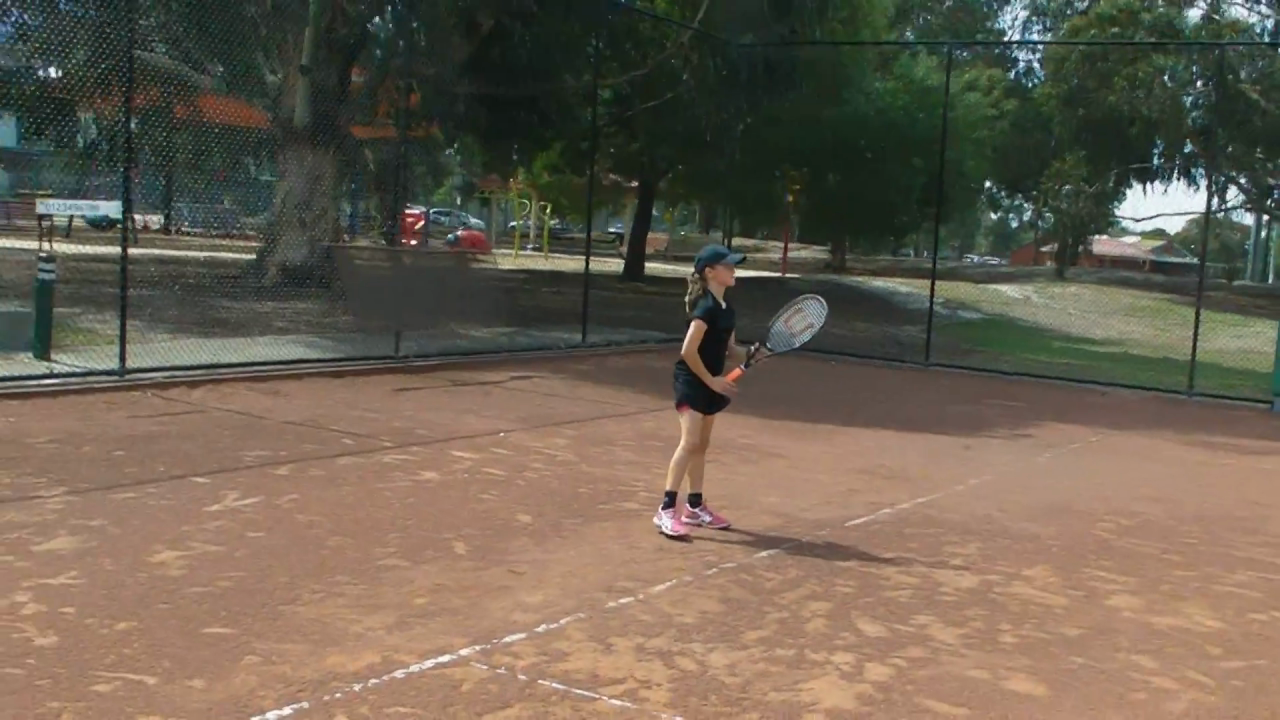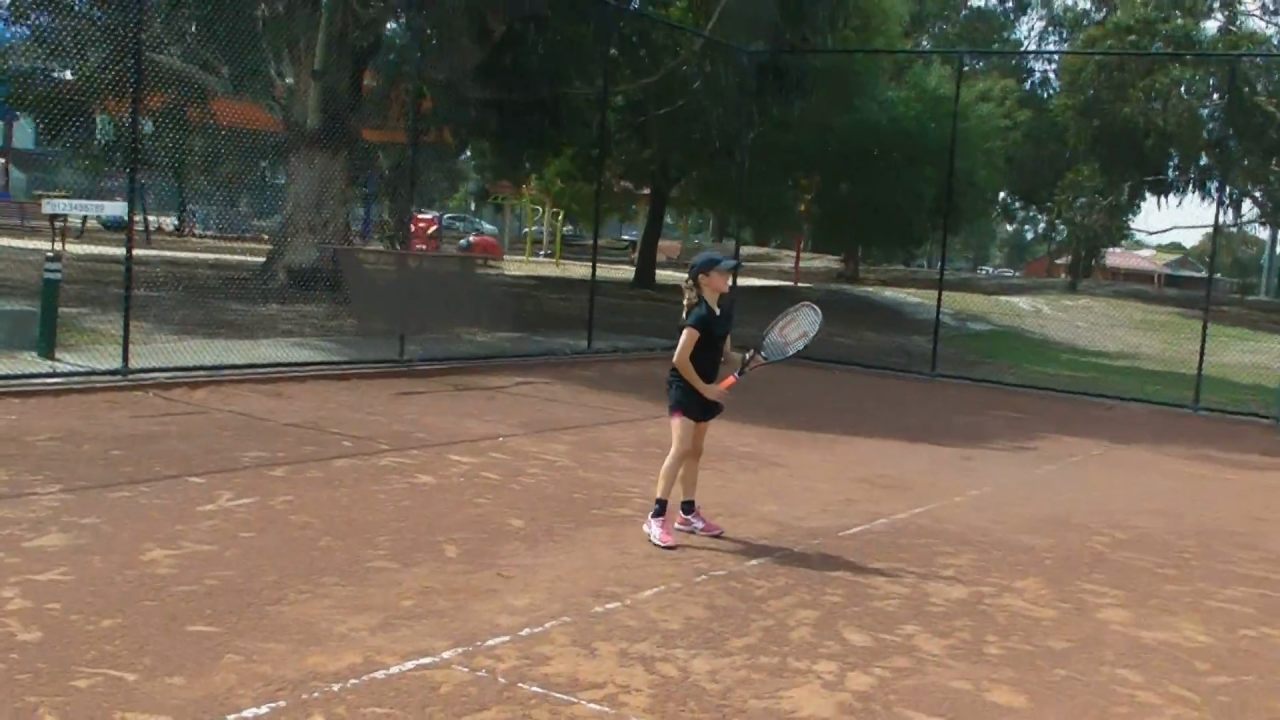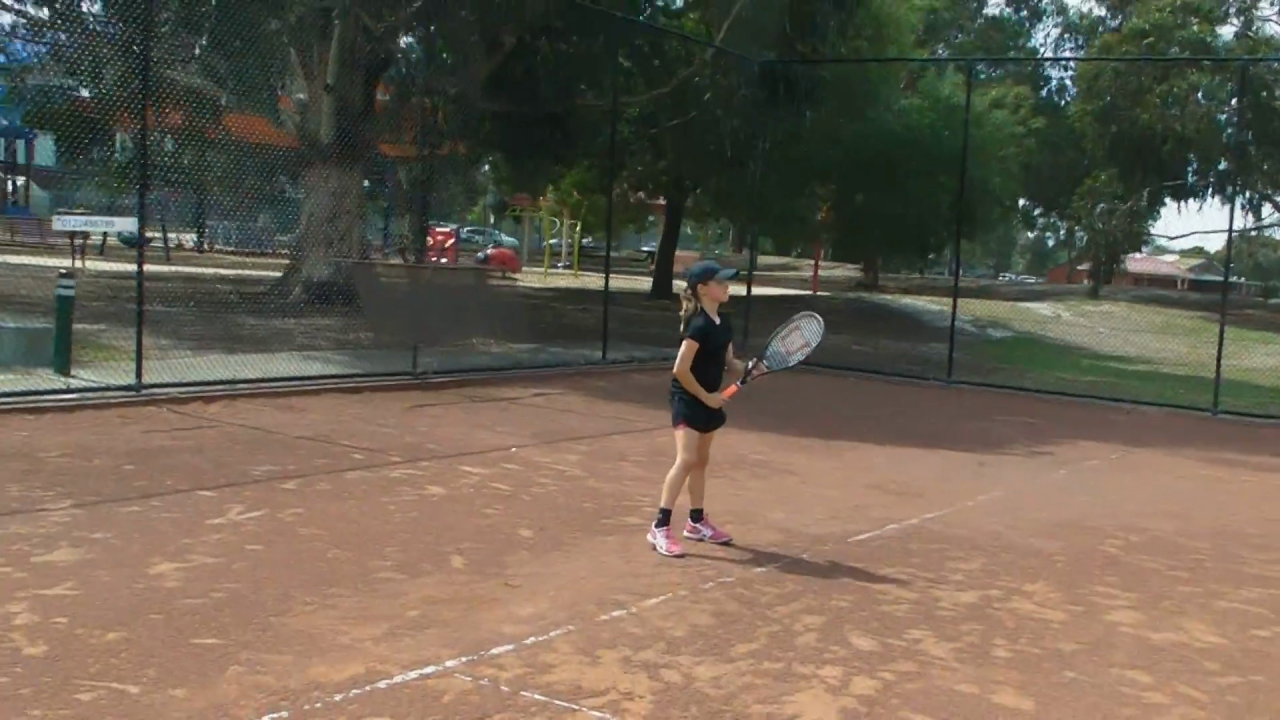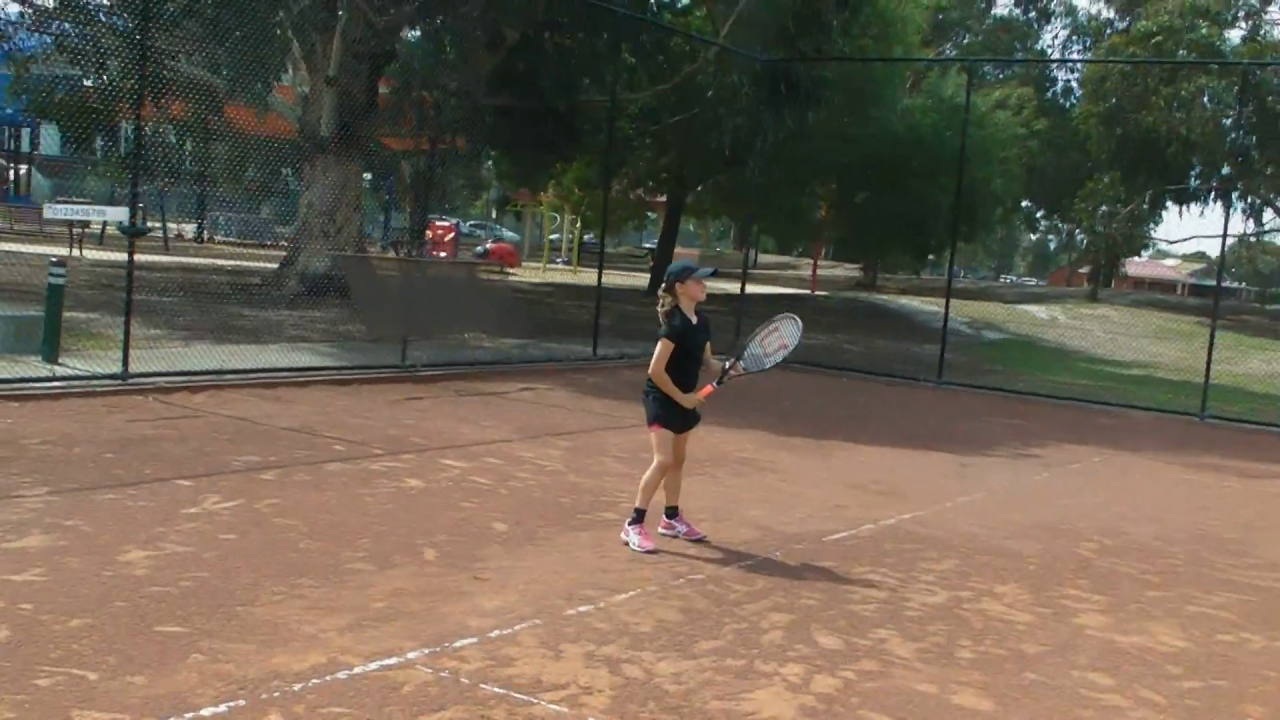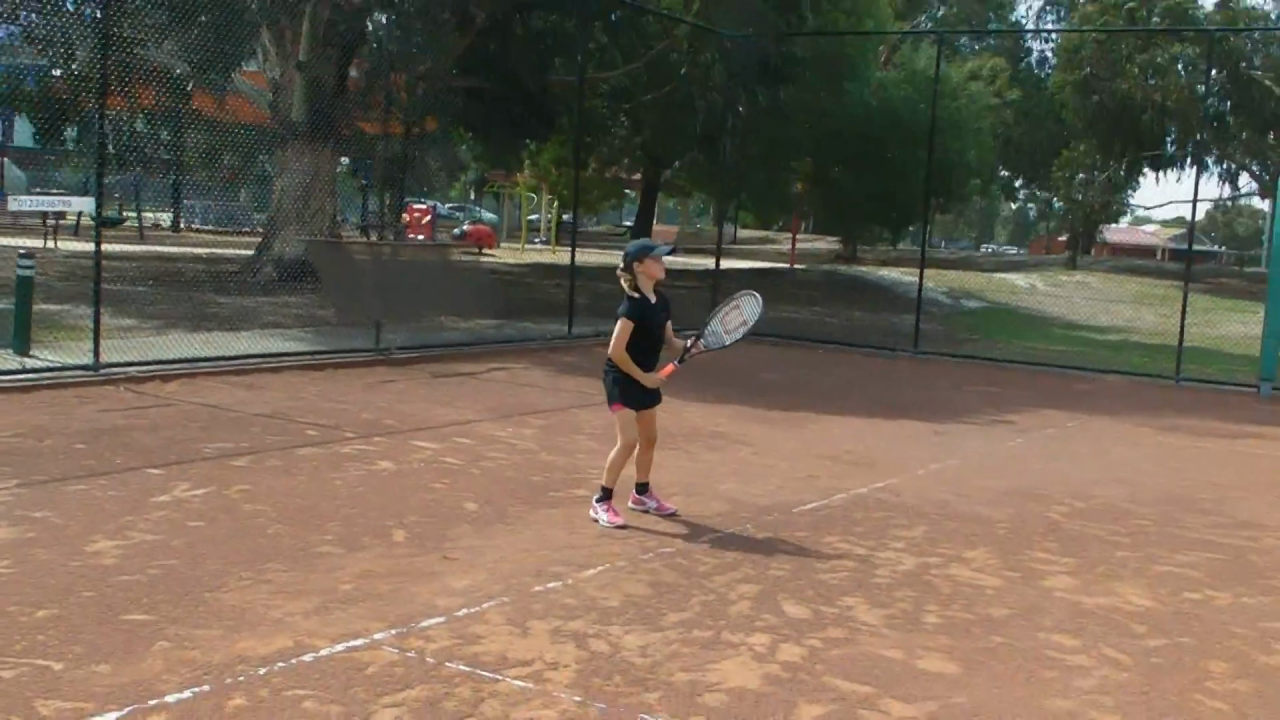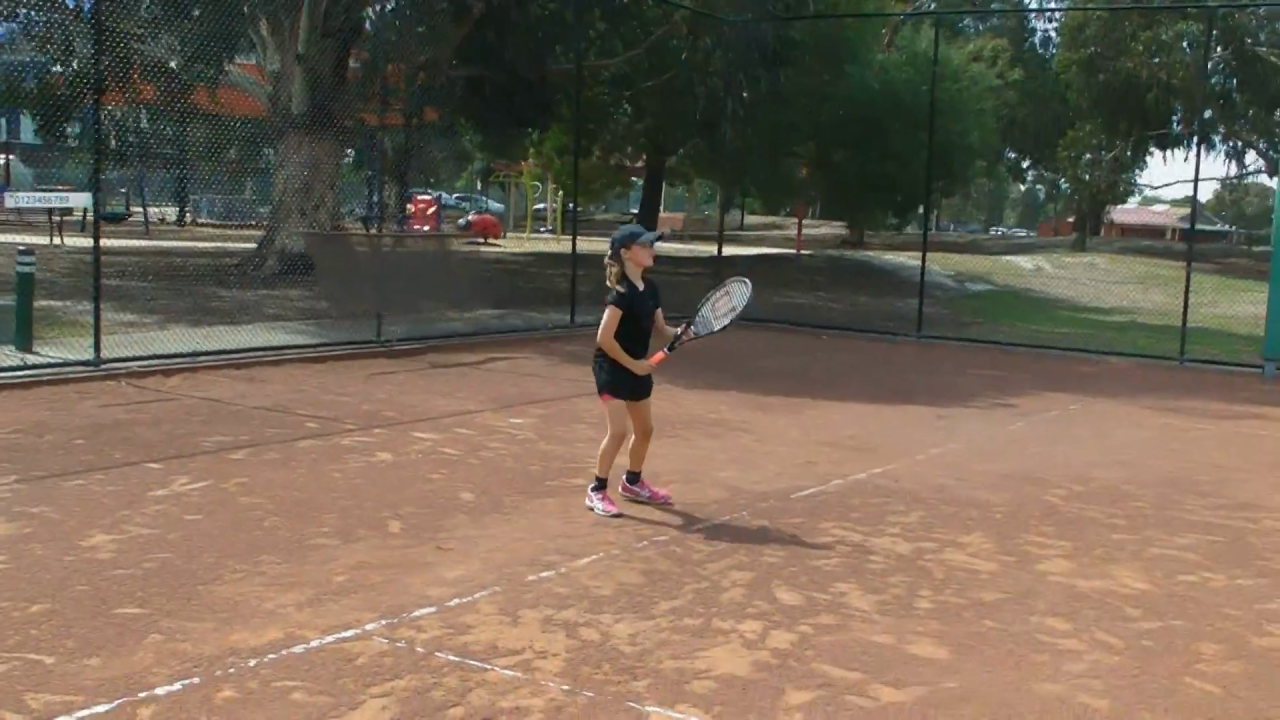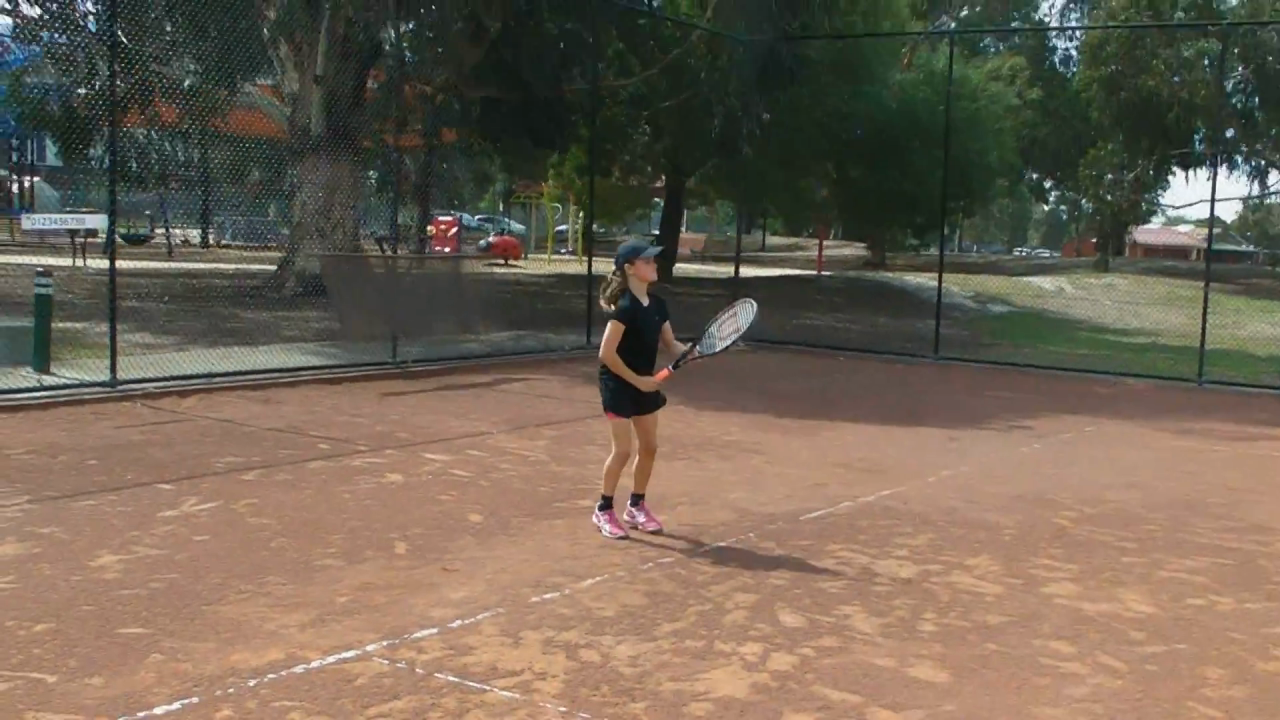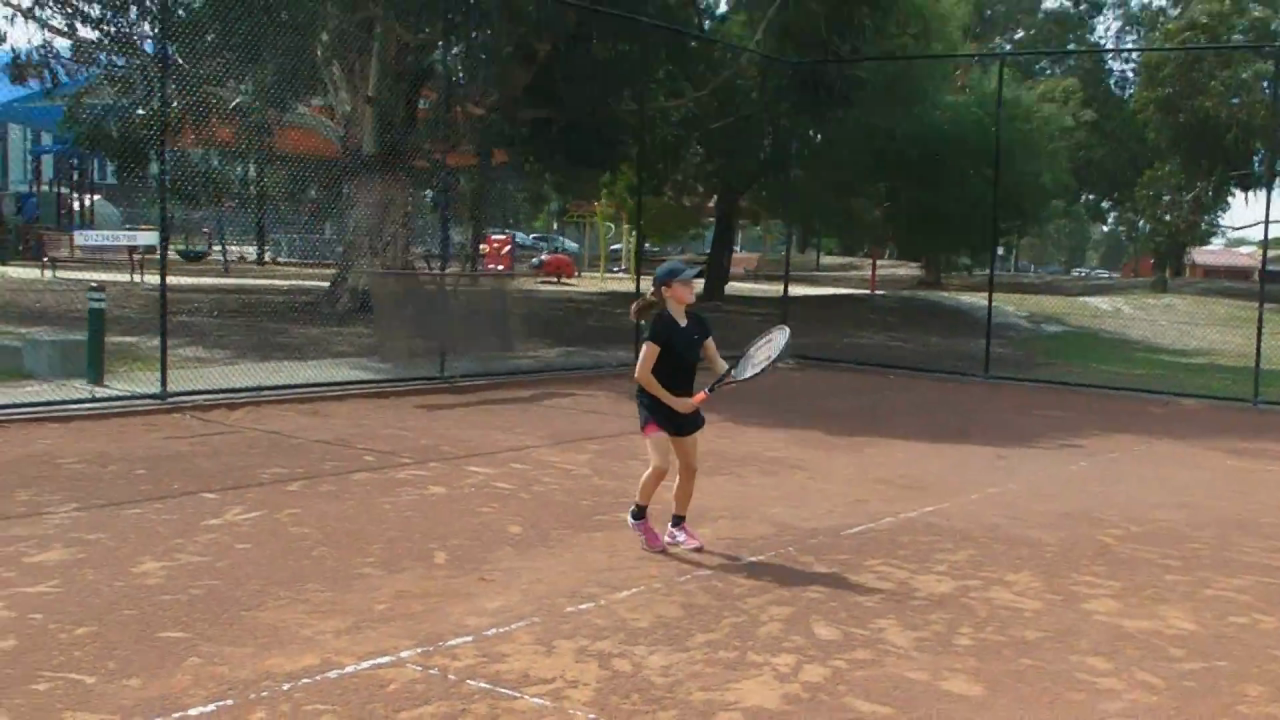
dt=0.1s
person 1, frame 1
left shoulder: (727, 308)
right shoulder: (705, 307)
left elbow: (727, 348)
right elbow: (688, 351)
left wrist: (749, 353)
right wrist: (710, 380)
left hip: (710, 384)
right hip: (691, 381)
left knee: (701, 444)
right knee: (689, 443)
left ankle: (694, 506)
right ankle: (667, 508)
person 1, frame 2
left shoulder: (724, 314)
right shoulder: (699, 315)
left elbow: (724, 353)
right elbow: (680, 358)
left wrist: (745, 360)
right wrist: (703, 387)
left hip: (704, 391)
right hip: (685, 388)
left knee: (695, 451)
right knee: (681, 449)
left ankle: (688, 513)
right ankle: (657, 517)
person 1, frame 3
left shoulder: (724, 323)
right shoulder: (698, 325)
left elbow: (728, 361)
right elbow: (680, 370)
left wrist: (748, 368)
right wrist: (706, 397)
left hip: (707, 401)
right hip: (688, 399)
left knee: (701, 461)
right knee: (686, 460)
left ankle: (697, 522)
right ankle: (660, 527)
person 1, frame 4
left shoulder: (702, 322)
right shoulder: (675, 325)
left elbow: (706, 361)
right elbow: (655, 370)
left wrist: (725, 368)
right wrist: (681, 397)
left hip: (683, 400)
right hip: (662, 398)
left knee: (677, 460)
right knee: (663, 461)
left ankle: (671, 518)
right ankle: (634, 525)
person 1, frame 5
left shoulder: (661, 301)
right shoulder: (633, 305)
left elbow: (668, 340)
right elbow: (615, 351)
left wrist: (688, 346)
right wrist: (643, 377)
left hip: (646, 379)
right hip: (623, 379)
left knee: (649, 438)
right knee: (628, 441)
left ankle: (642, 494)
right ankle: (602, 502)
person 1, frame 6
left shoulder: (651, 288)
right shoulder: (621, 293)
left elbow: (659, 327)
right elbow: (604, 339)
left wrist: (679, 333)
right wrist: (633, 364)
left hip: (637, 367)
right hip: (612, 367)
left knee: (644, 429)
right knee: (618, 431)
left ankle: (633, 483)
right ankle: (597, 491)
person 1, frame 7
left shoulder: (657, 304)
right shoulder: (624, 307)
left elbow: (669, 341)
right elbow: (606, 353)
left wrist: (686, 350)
right wrist: (637, 380)
left hip: (644, 384)
right hip: (618, 383)
left knee: (649, 447)
right knee: (621, 451)
left ankle: (636, 506)
right ankle: (603, 510)
person 1, frame 8
left shoulder: (698, 323)
right shoulder: (659, 328)
left elbow: (714, 359)
right elbow: (641, 374)
left wrist: (728, 372)
right wrist: (673, 401)
left hip: (682, 403)
right hip: (656, 403)
left knee: (689, 468)
right knee: (660, 465)
left ankle: (677, 526)
right ankle: (638, 516)
